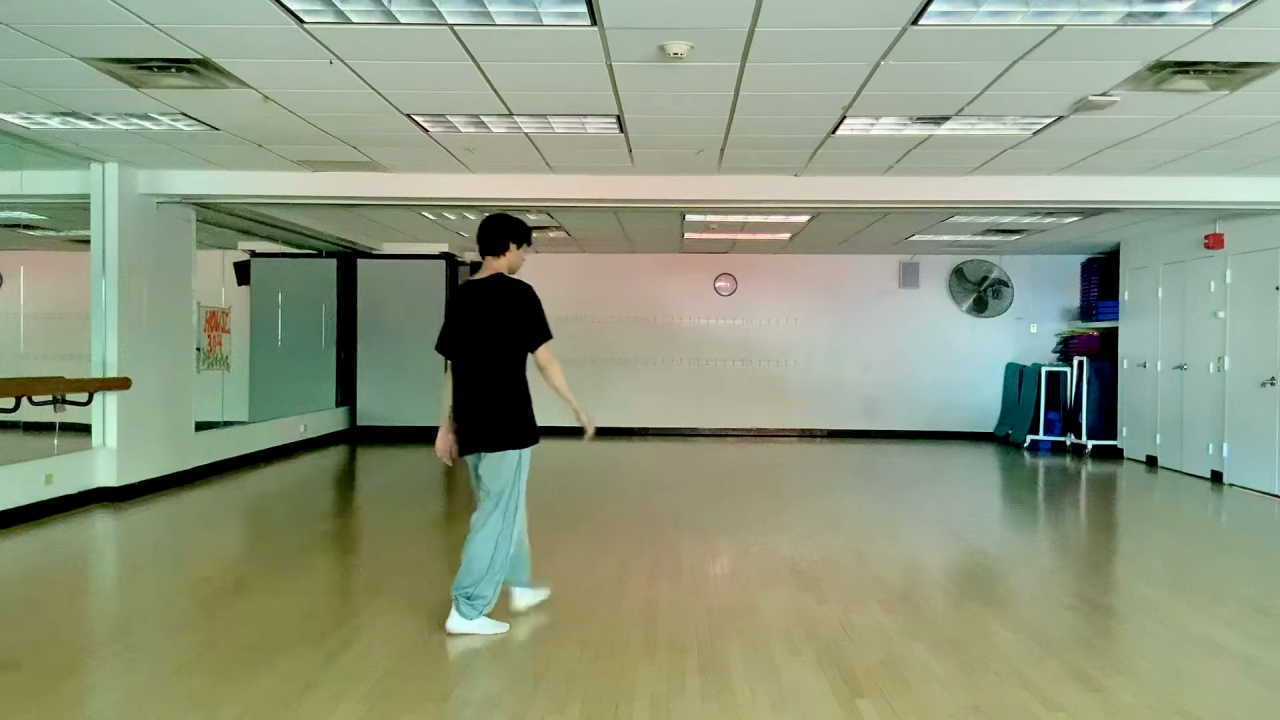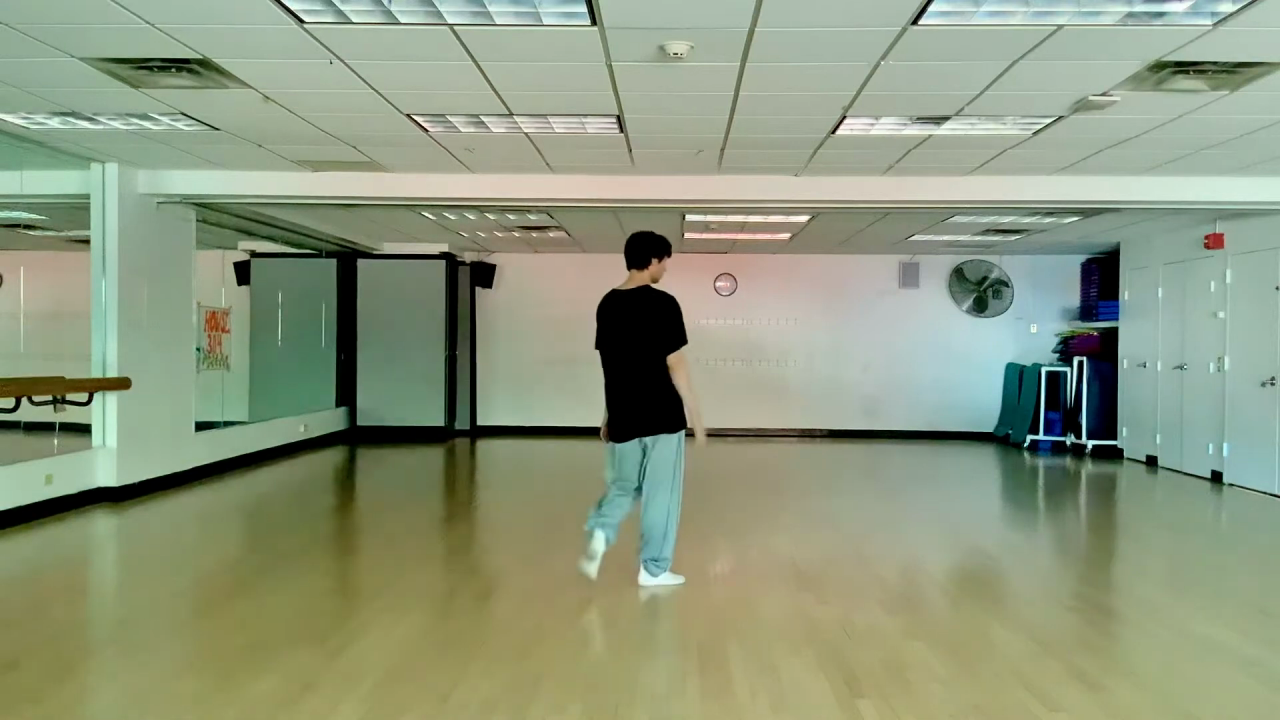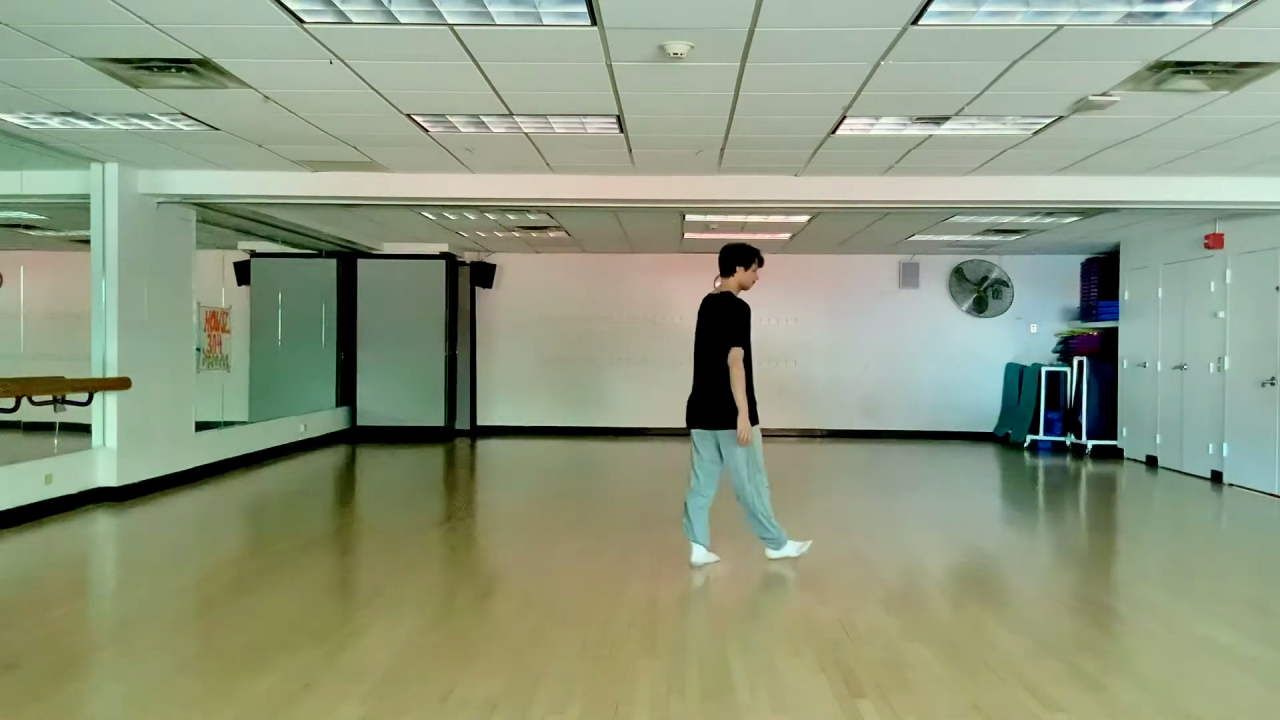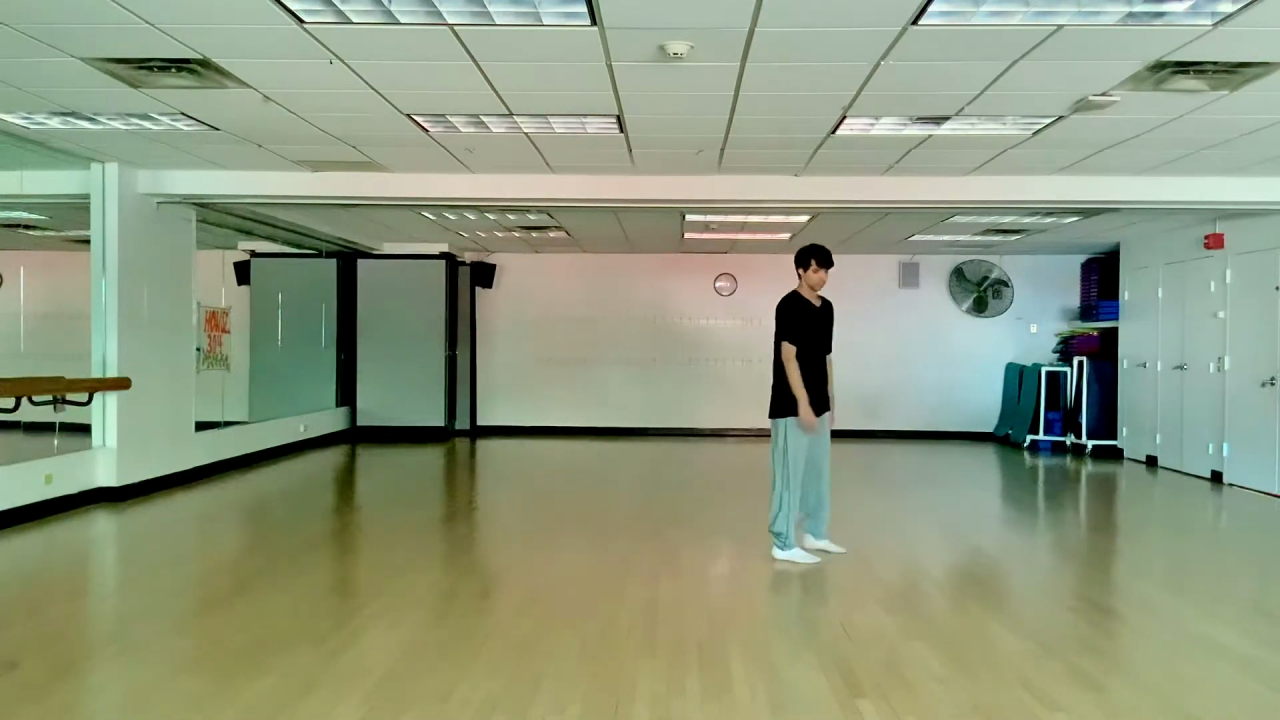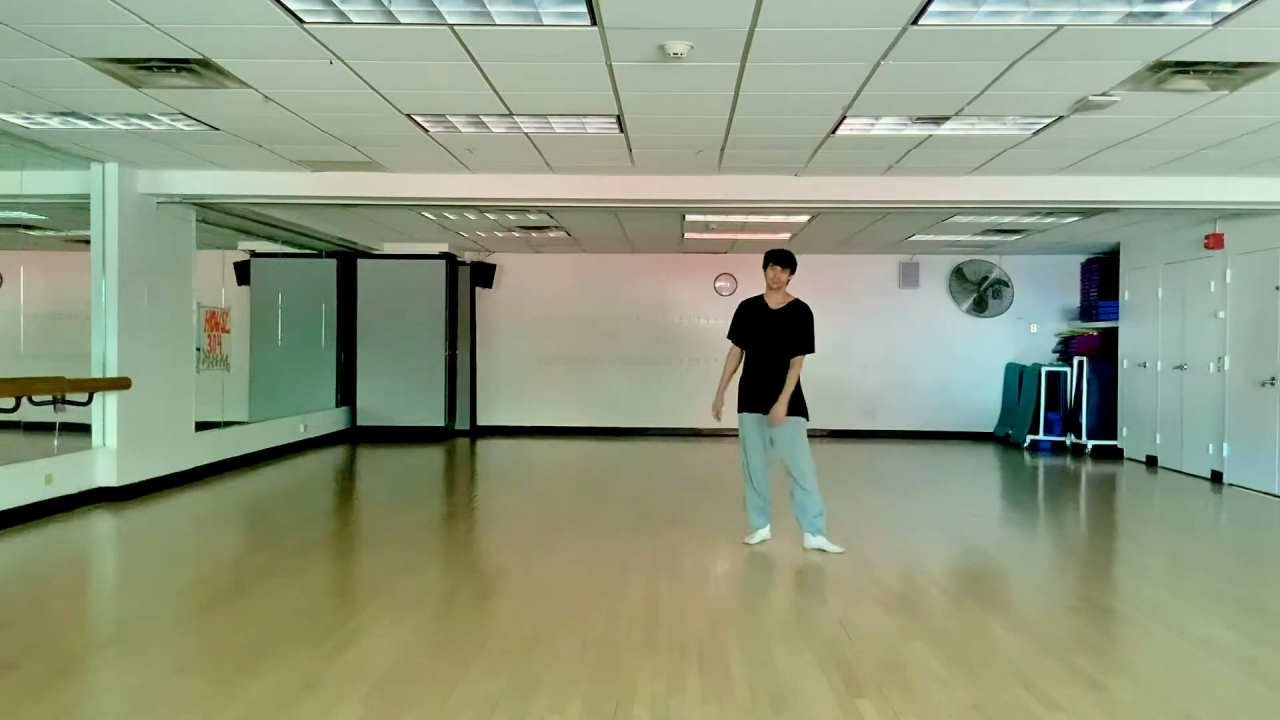
dt=1s
person 1, frame 1
left shoulder: (459, 297)
right shoulder: (517, 293)
left elbow: (452, 367)
right elbow: (544, 360)
left wrist: (448, 425)
right wrist: (579, 408)
left hip: (472, 426)
right hip: (507, 425)
left knee: (503, 508)
right knee: (497, 515)
left ankle: (522, 587)
right ankle: (467, 611)
person 1, frame 2
left shoulder: (606, 305)
right shoulder: (662, 304)
right elbow: (676, 364)
left wrist: (608, 417)
right wrist: (695, 415)
left hip: (621, 417)
right hip: (661, 416)
left knee: (622, 486)
right knee: (661, 492)
left ankle: (599, 532)
right ankle: (654, 568)
person 1, frame 3
left shoulder: (707, 304)
right shoulder: (736, 308)
right elbow: (735, 361)
right wrist: (744, 412)
left hip: (702, 410)
right hip: (729, 411)
left knee: (702, 479)
right knee: (751, 481)
left ankle: (699, 546)
right ankle: (775, 543)
person 1, frame 4
left shoulder: (826, 307)
right shoulder: (790, 305)
right elbow: (788, 357)
left wrist: (827, 402)
right wrist: (803, 402)
left hip: (818, 406)
right hip: (793, 407)
left knee: (818, 473)
right knee: (790, 475)
left ankle: (815, 535)
right ankle: (784, 545)
person 1, frame 5
left shoulder: (801, 312)
right shoulder: (747, 308)
left elbow: (797, 361)
right elbow: (736, 352)
left wrist: (783, 401)
right wrist: (720, 392)
left hip: (786, 403)
right hip: (751, 402)
left knee: (801, 467)
right knee: (753, 466)
left ankle: (813, 532)
right ankle: (760, 525)
